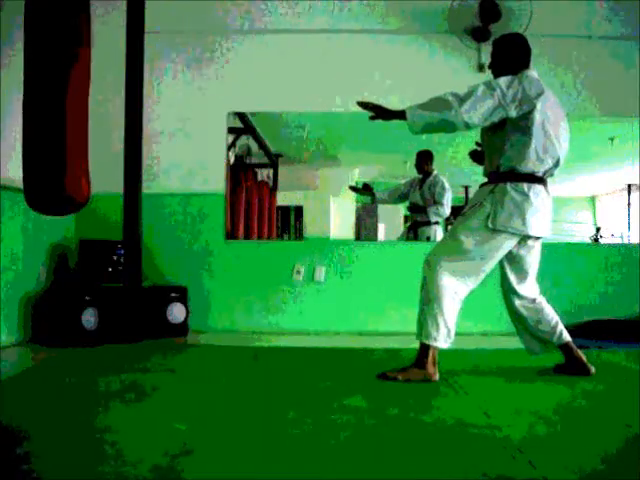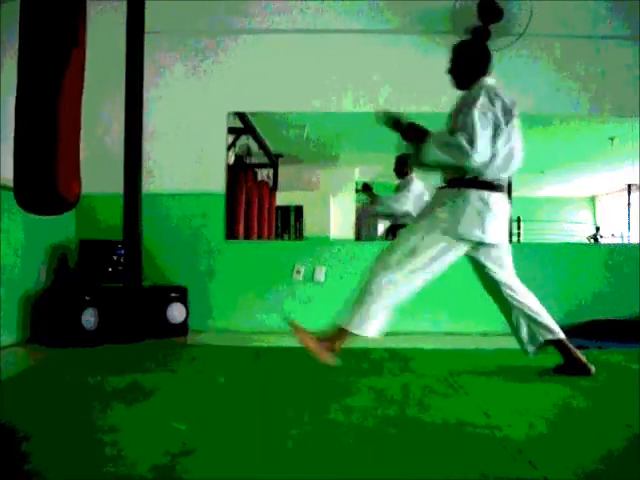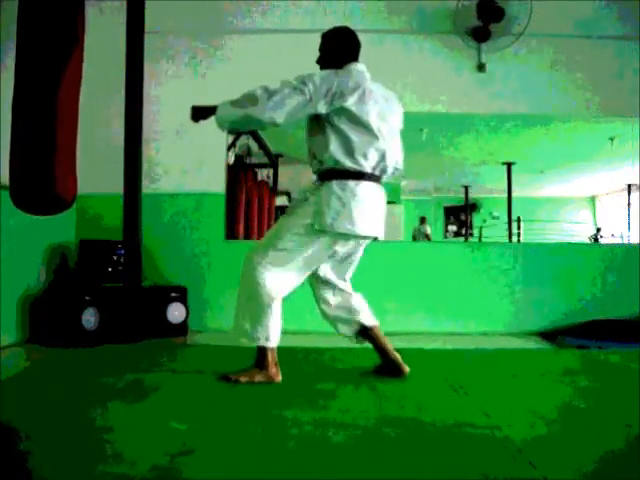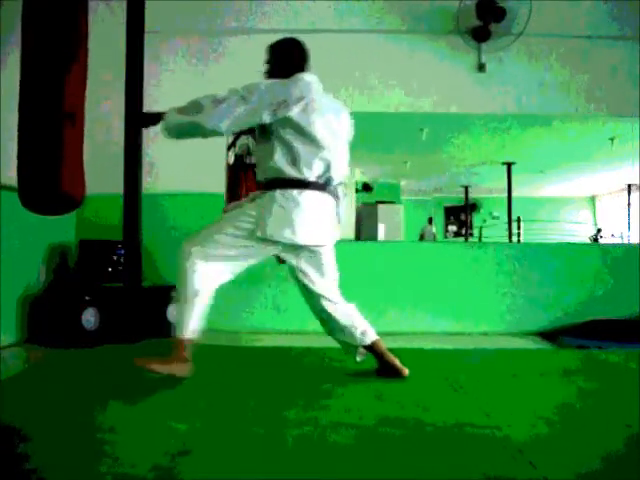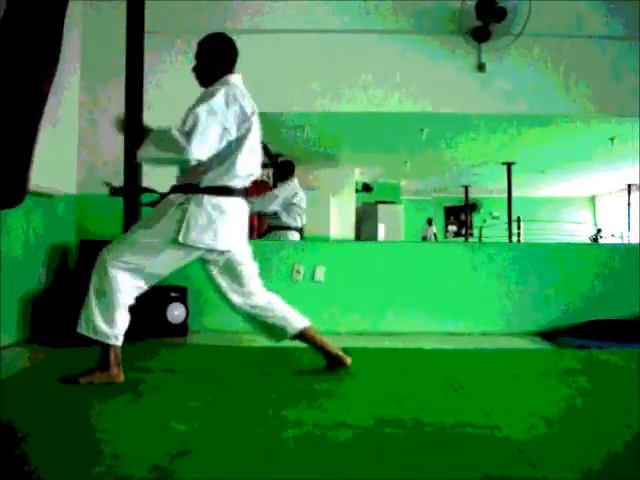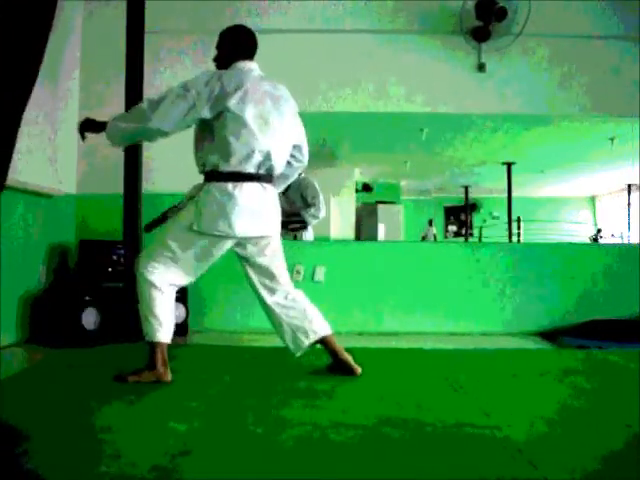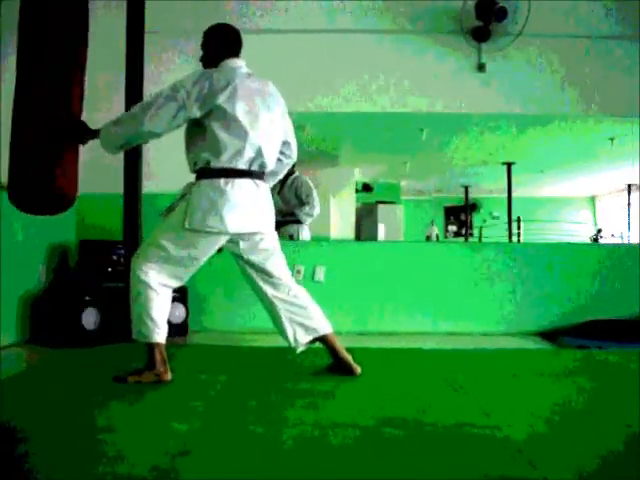
dt=0.5s
person 1, frame 1
left shoulder: (516, 86)
right shoulder: (549, 101)
left elbow: (460, 109)
left wrist: (397, 114)
left hip: (509, 198)
right hip: (534, 201)
left knee: (442, 266)
right knee: (520, 290)
left ankle: (425, 363)
right ankle: (575, 358)
person 1, frame 2
left shoulder: (482, 98)
right shoulder: (492, 101)
left elbow: (469, 152)
right elbow: (473, 150)
left wrist: (421, 145)
right wrist: (417, 134)
left hip: (465, 205)
right hip: (489, 208)
left knee: (395, 267)
right knee: (506, 287)
left ankle: (331, 343)
right ankle: (573, 356)
person 1, frame 3
left shoulder: (332, 83)
right shoulder: (387, 98)
left elbow: (271, 105)
right elbow: (394, 162)
left wrist: (214, 111)
left hip: (337, 197)
right hip: (370, 198)
left knee: (263, 265)
right knee: (329, 280)
left ankle: (267, 365)
right ankle: (389, 357)
person 1, frame 4
left shoulder: (278, 91)
right shoulder: (336, 108)
left elbow: (217, 112)
right elbow: (338, 172)
left wrist: (162, 117)
left hip: (281, 205)
right hip: (319, 208)
left knee: (198, 256)
right knee: (324, 295)
left ankle: (179, 354)
right ankle: (389, 362)
person 1, frame 5
left shoulder: (224, 96)
right shoulder: (223, 97)
left elbow: (189, 147)
left wrist: (143, 139)
right wrist: (152, 135)
left hip: (200, 210)
right hip: (226, 212)
left knee: (114, 263)
right knee: (251, 293)
left ankle: (110, 365)
right ankle: (329, 352)
person 1, frame 6
left shoulder: (217, 83)
right shoulder: (281, 94)
left elbow: (158, 115)
right elbow: (299, 154)
left wrist: (104, 126)
left hip: (222, 199)
right hip: (263, 203)
left knee: (155, 267)
right knee: (277, 286)
left ankle: (159, 365)
right ankle: (342, 358)
person 1, frame 7
left shoulder: (207, 81)
right shoulder: (269, 90)
left elbow: (150, 118)
right elbow: (287, 152)
left wrist: (96, 133)
left hip: (214, 196)
right hip: (256, 199)
left knee: (150, 267)
right knee: (278, 281)
left ankle: (157, 365)
right ankle: (342, 357)
